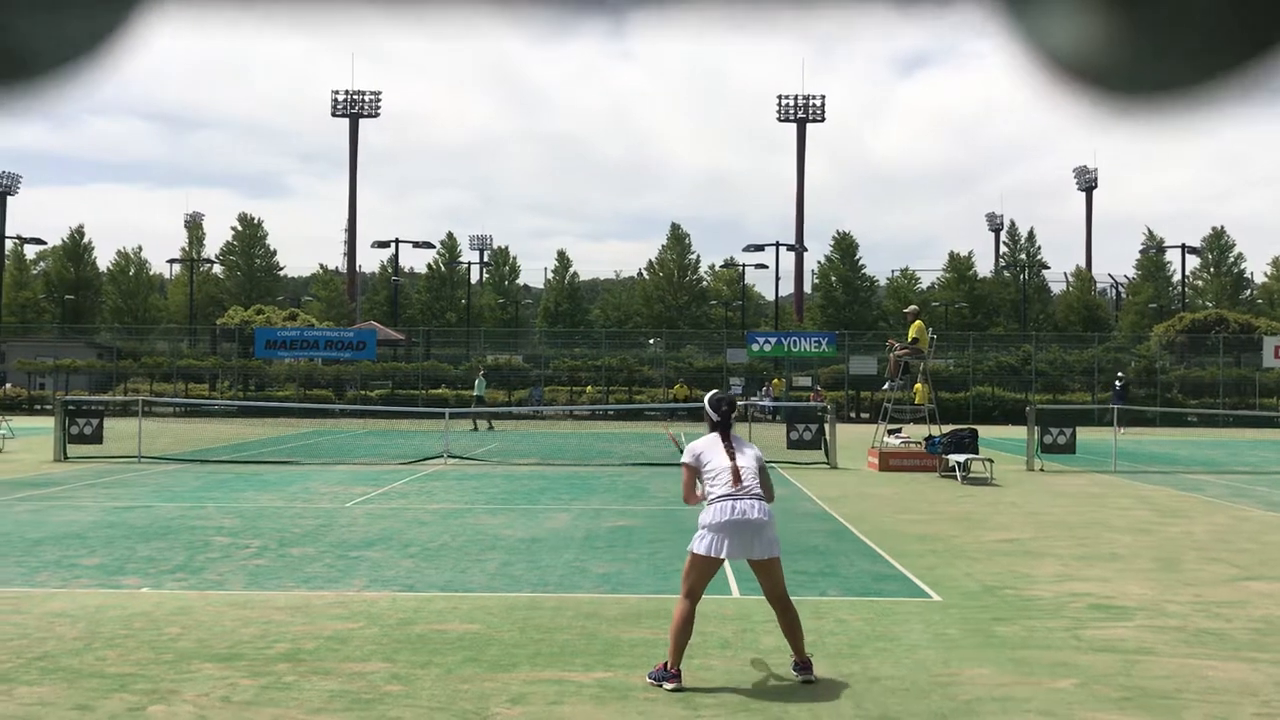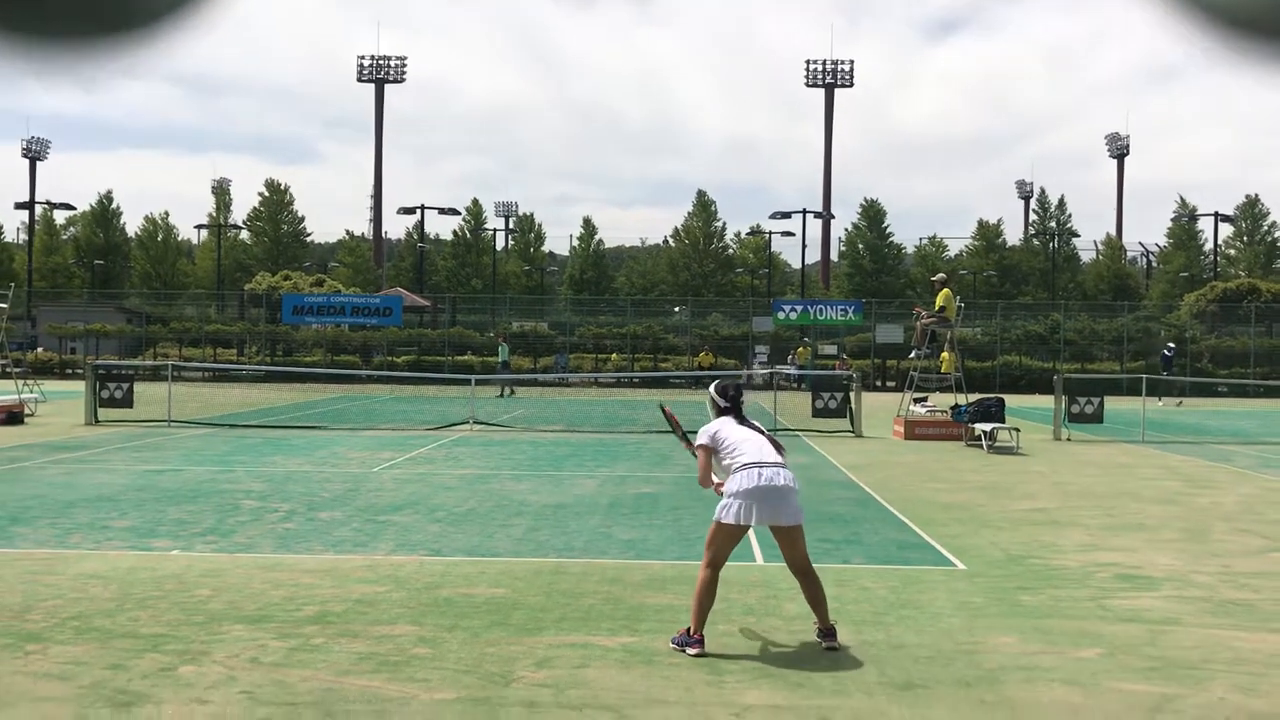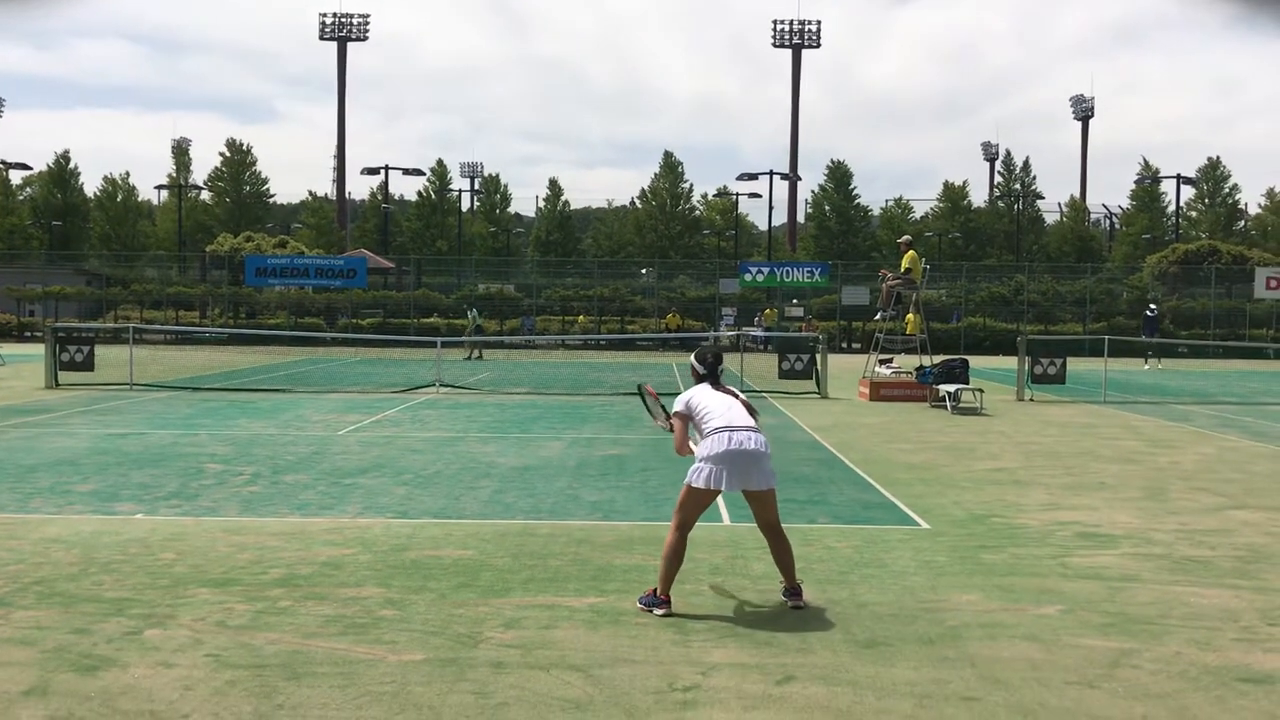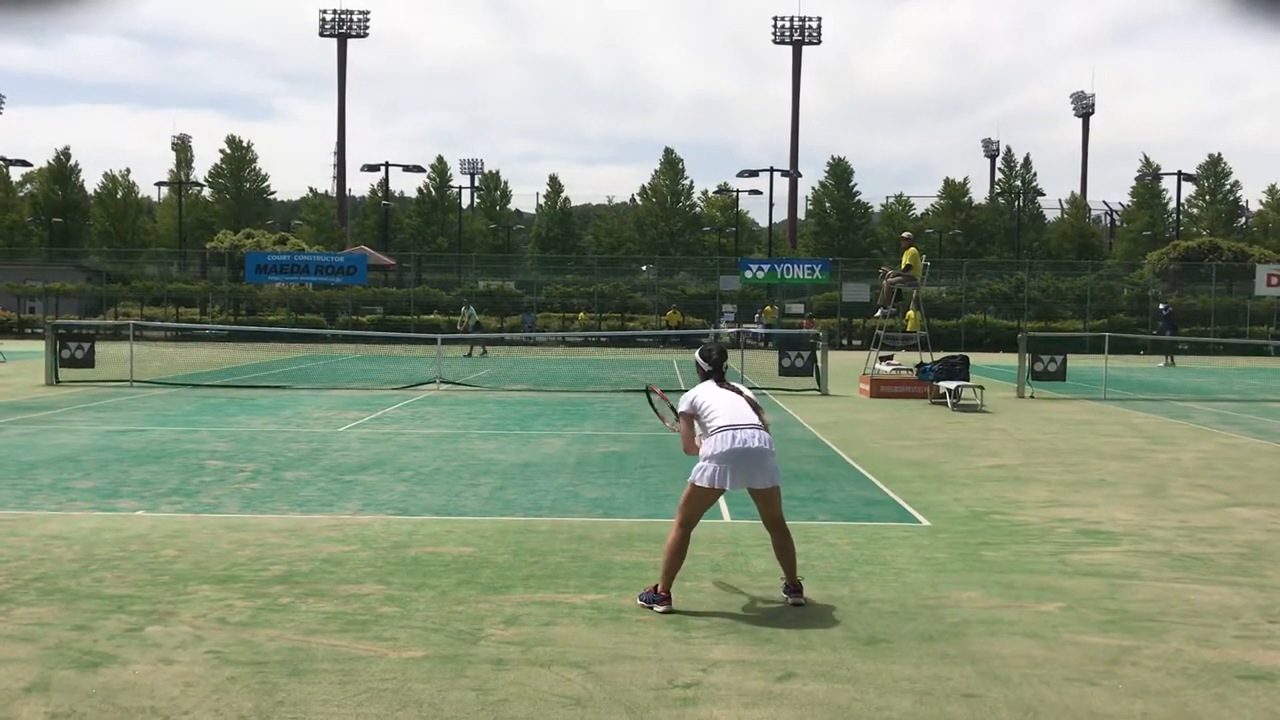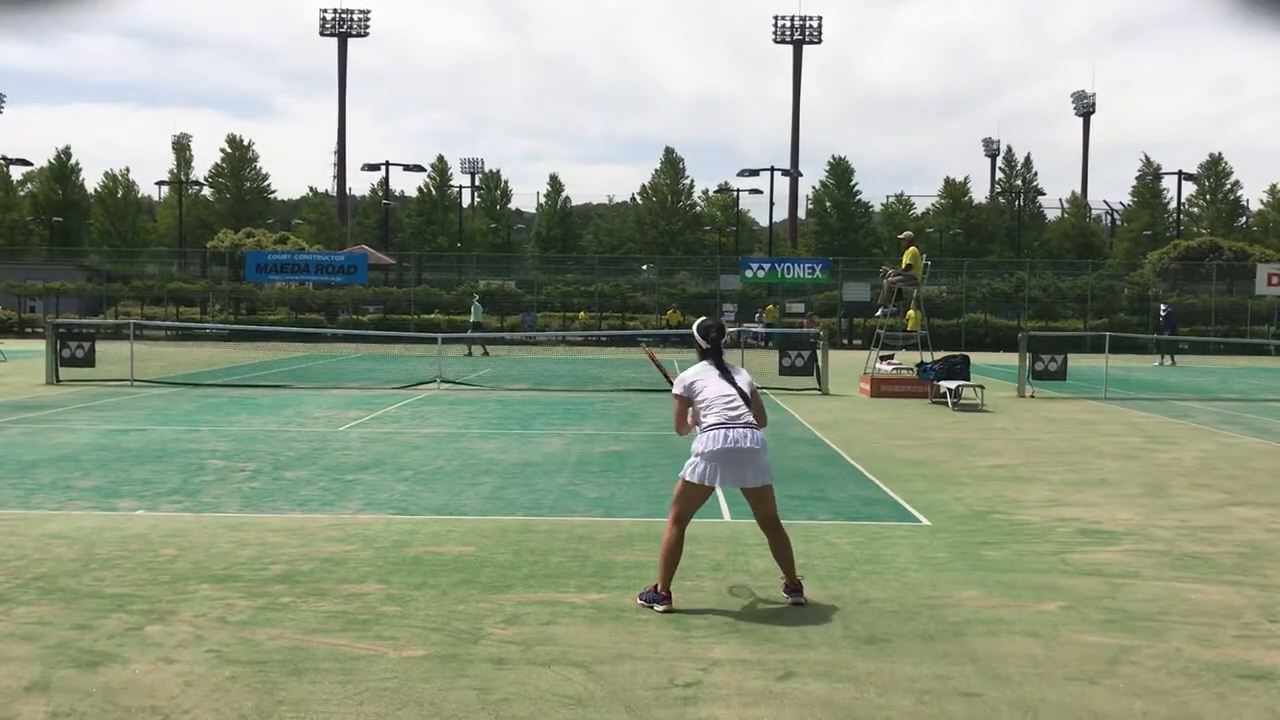
dt=1s
person 1, frame 1
left shoulder: (696, 447)
right shoulder: (750, 448)
left elbow: (688, 497)
right elbow: (769, 494)
left hip: (719, 518)
right hip: (759, 517)
left knee: (688, 597)
right knee: (778, 597)
left ankle: (671, 670)
right ankle: (803, 663)
person 1, frame 2
left shoulder: (709, 430)
right shoulder: (756, 427)
left elbow: (703, 479)
left wrist: (715, 482)
left hip: (746, 485)
right hip: (784, 483)
left knee: (710, 564)
right knee: (801, 566)
left ankle: (694, 636)
right ankle: (827, 630)
person 1, frame 3
left shoulder: (686, 397)
right shoulder: (735, 394)
left elbow: (680, 447)
left wrist: (693, 449)
left hip: (717, 450)
right hip: (757, 448)
left knee: (680, 526)
right knee: (771, 526)
left ankle: (661, 597)
right ankle: (793, 590)
person 1, frame 4
left shoulder: (692, 395)
right shoulder: (742, 390)
left elbow: (689, 448)
left wrist: (702, 444)
left hip: (722, 449)
right hip: (761, 446)
left knee: (684, 523)
right knee: (775, 522)
left ankle: (661, 593)
right ankle: (794, 586)
person 1, frame 5
left shoulder: (687, 377)
right shoulder: (741, 373)
left elbow: (681, 429)
right elbow: (761, 421)
left hip: (713, 446)
right hip: (752, 445)
left knee: (677, 520)
right knee: (770, 521)
left ankle: (661, 593)
right ankle: (794, 586)
